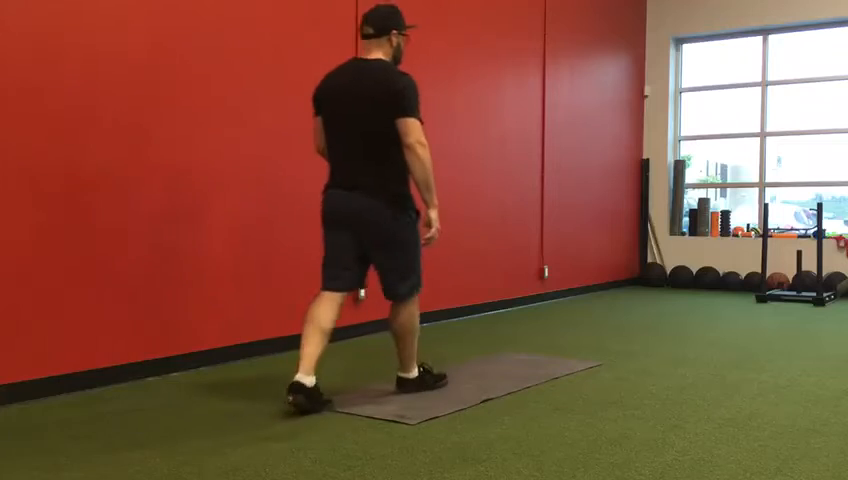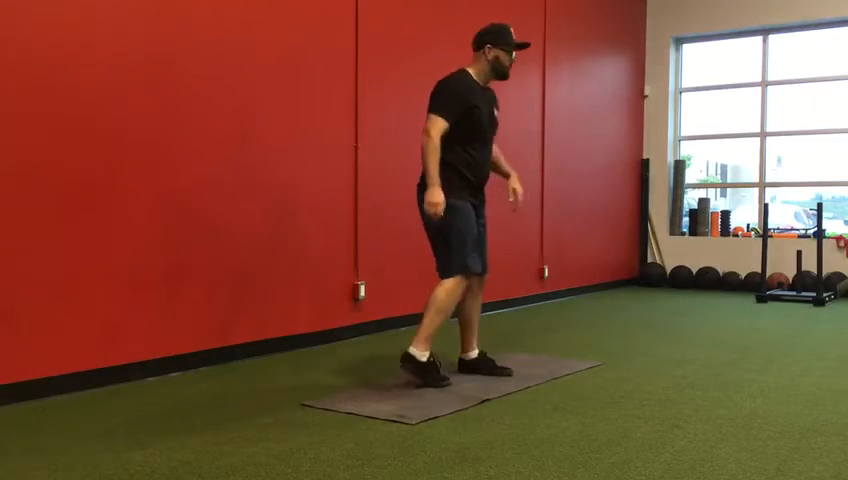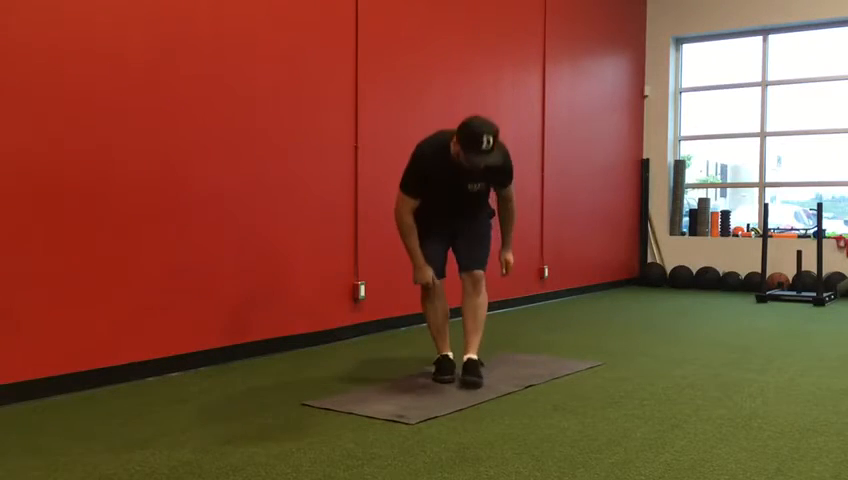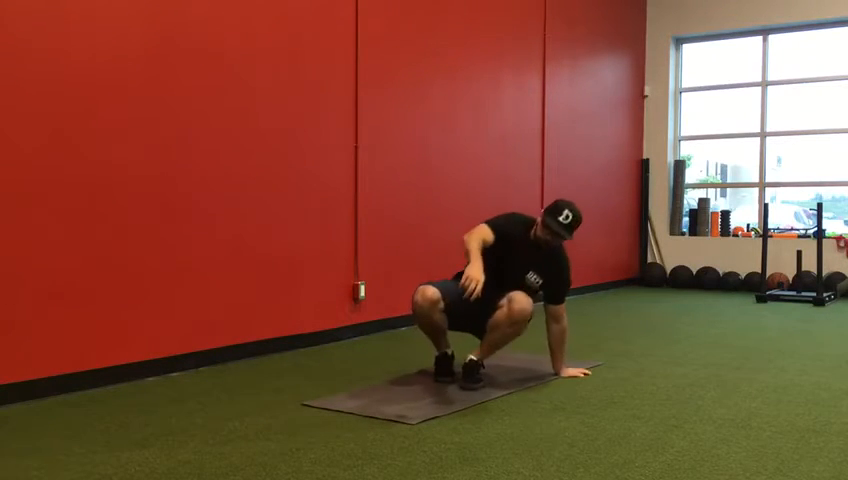
dt=1s
person 1, frame 1
left shoulder: (330, 83)
right shoulder: (398, 82)
left elbow: (322, 144)
right elbow: (415, 145)
right wrist: (431, 205)
left hip: (339, 198)
right hip: (386, 204)
left knee: (334, 290)
right knee: (403, 293)
left ankle: (303, 380)
right ankle: (411, 373)
person 1, frame 2
left shoulder: (488, 96)
right shoulder: (455, 87)
right elbow: (431, 135)
left wrist: (510, 175)
right wrist: (434, 186)
left hip: (472, 196)
right hip: (447, 196)
left knee: (476, 276)
right knee: (461, 274)
left ankle: (470, 355)
right ankle: (417, 354)
person 1, frame 3
left shoulder: (499, 158)
right shoulder: (427, 155)
left elbow: (506, 199)
right elbow: (403, 211)
left wrist: (507, 246)
right wrist: (420, 264)
left hip: (473, 215)
right hip: (431, 216)
left knee: (475, 276)
right knee: (431, 283)
left ankle: (471, 357)
right ankle: (444, 355)
person 1, frame 4
left shoulder: (558, 263)
right shoulder: (514, 224)
left elbow: (556, 318)
right elbow: (472, 237)
left wrist: (559, 368)
right wrist: (476, 263)
left hip: (504, 314)
right hip: (469, 292)
left knee: (521, 306)
right knee: (424, 297)
left ankle: (475, 361)
right ankle: (444, 354)
